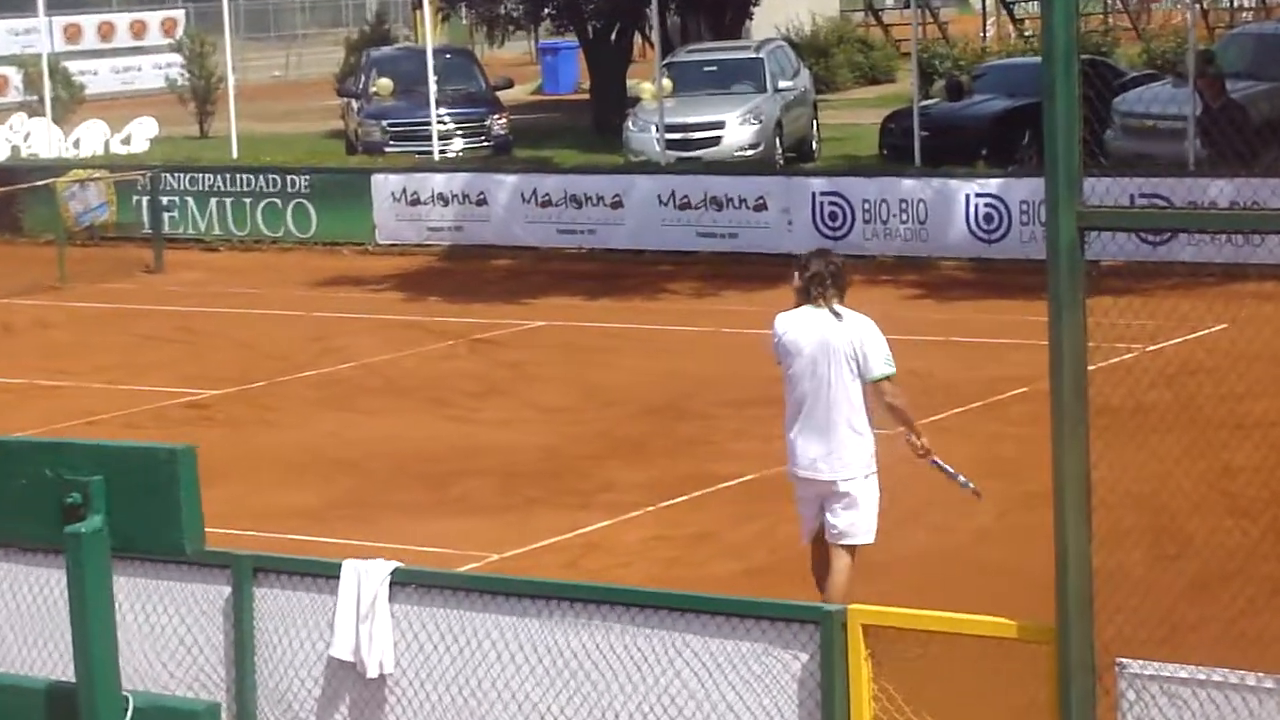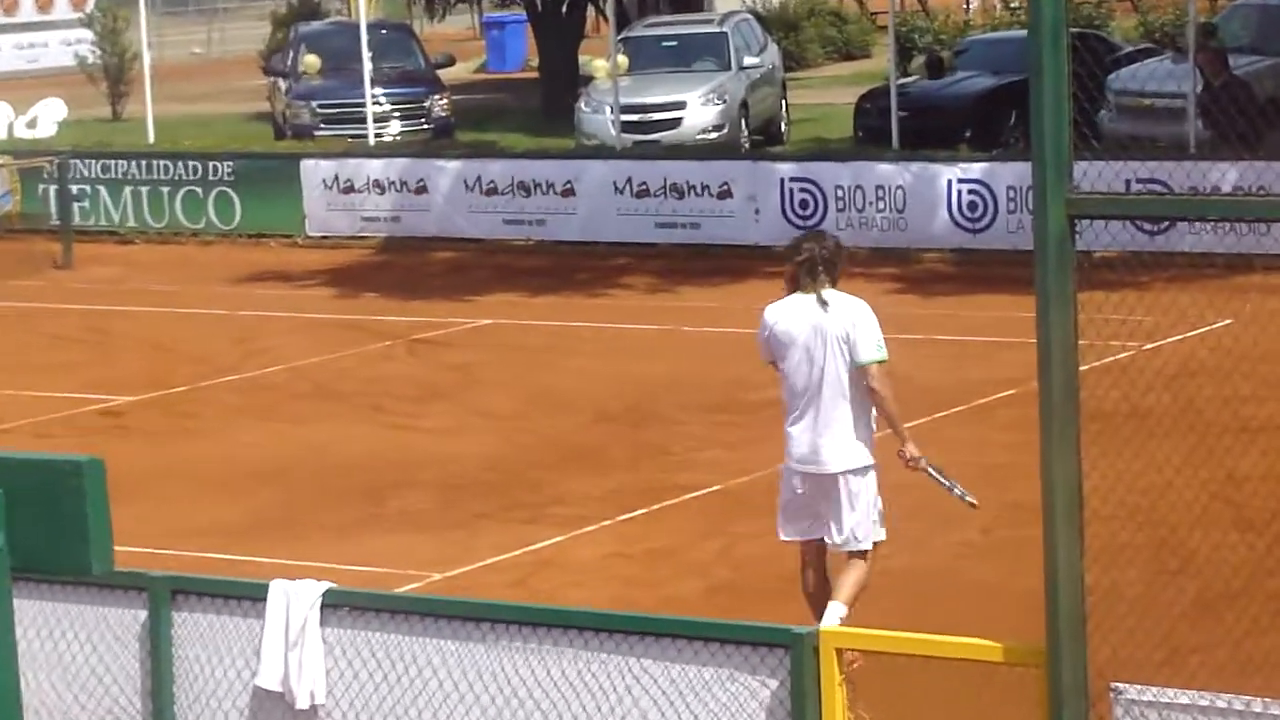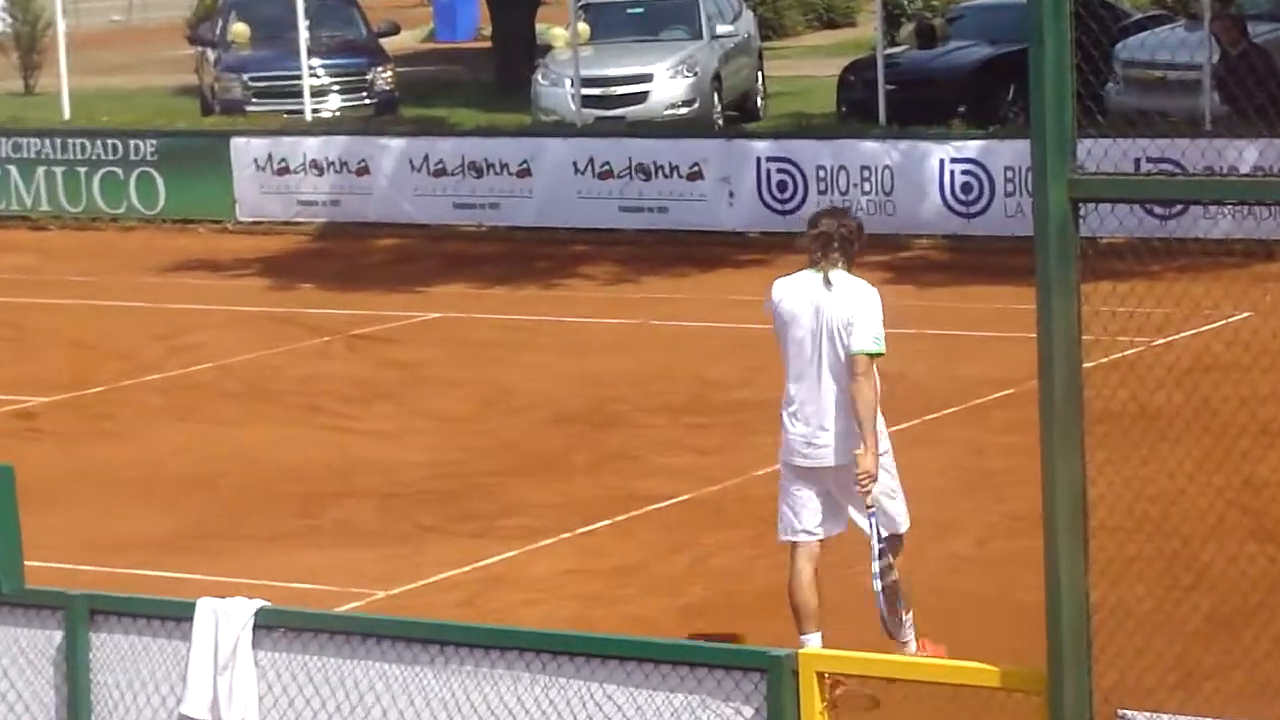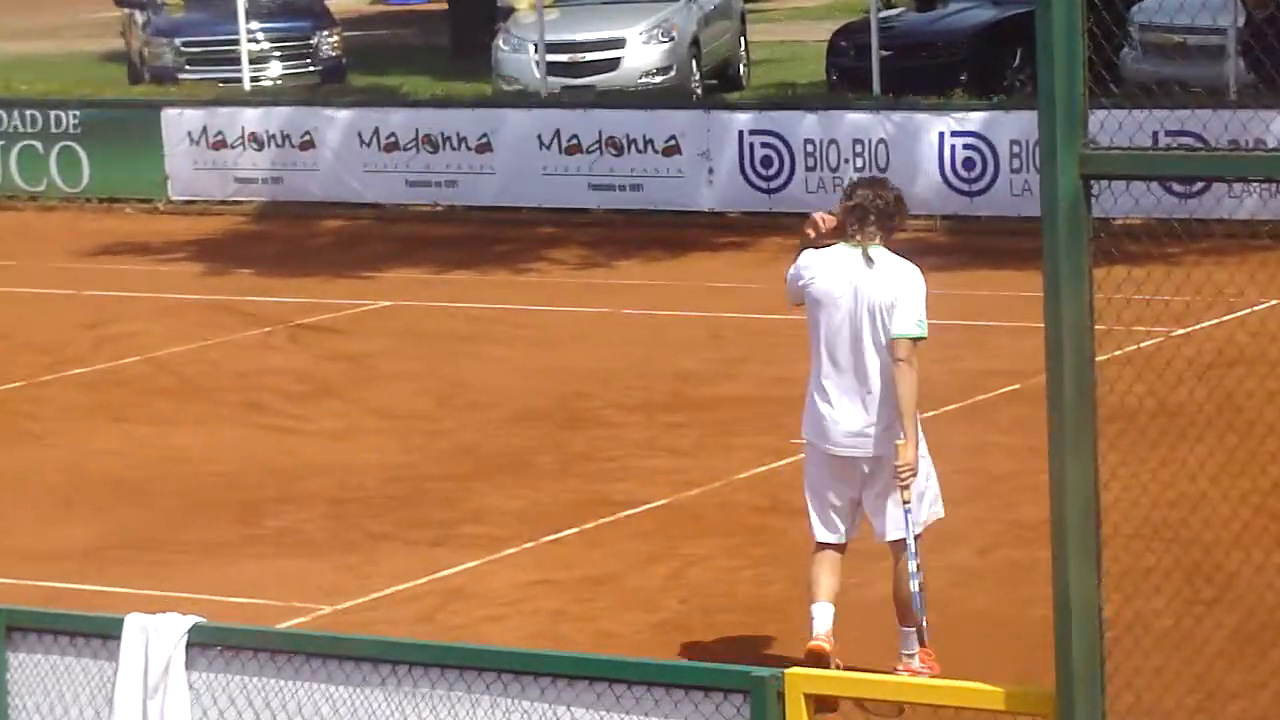
dt=0.3s
person 1, frame 1
left shoulder: (784, 325)
right shoulder: (861, 328)
right elbow: (889, 395)
left wrist: (800, 300)
right wrist: (916, 434)
left hip: (803, 457)
right hip: (850, 459)
left knee: (819, 541)
right knee: (843, 548)
person 1, frame 2
left shoulder: (774, 315)
right shoulder: (855, 311)
right elbow: (877, 384)
right wrist: (904, 439)
left hip: (800, 454)
right hip: (849, 454)
left knee: (812, 550)
right knee: (859, 555)
right ankle: (831, 629)
person 1, frame 3
left shoulder: (781, 291)
right shoulder: (861, 295)
right elbow: (862, 374)
left wrist: (813, 263)
right wrist: (868, 447)
left hip: (800, 446)
right hip: (854, 444)
left knee: (804, 554)
right knee: (890, 542)
right ankle: (906, 646)
person 1, frame 4
left shoulder: (814, 266)
right shoulder: (902, 275)
right elbow: (904, 361)
left wrist: (813, 241)
right wrist: (911, 439)
left hip: (828, 433)
right hip: (886, 436)
left knee: (827, 543)
right knee: (903, 546)
left ankle: (821, 632)
right ankle: (912, 659)
